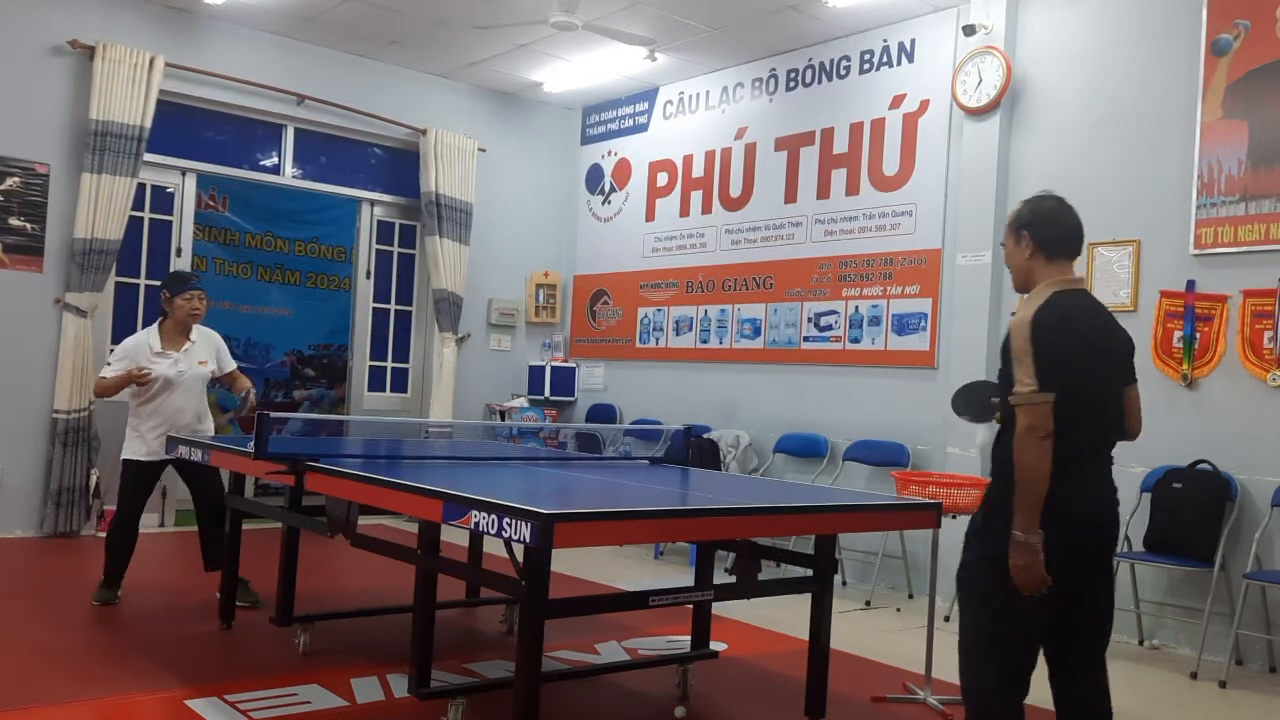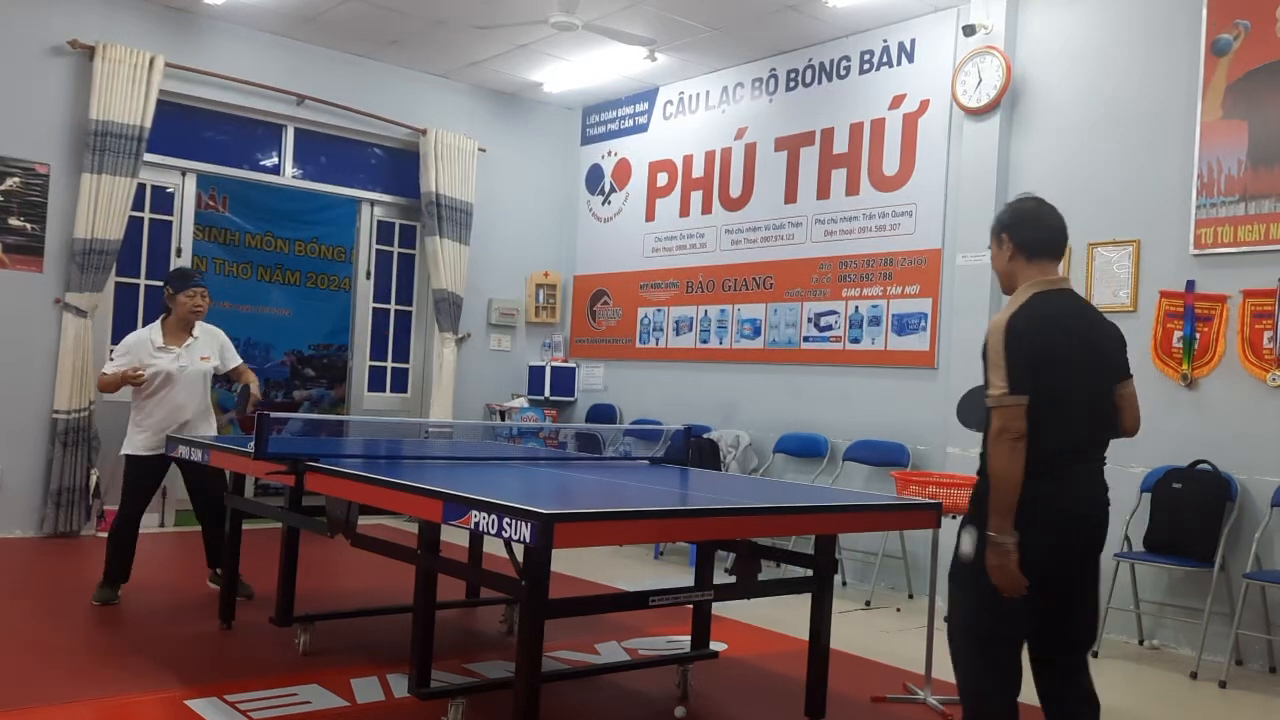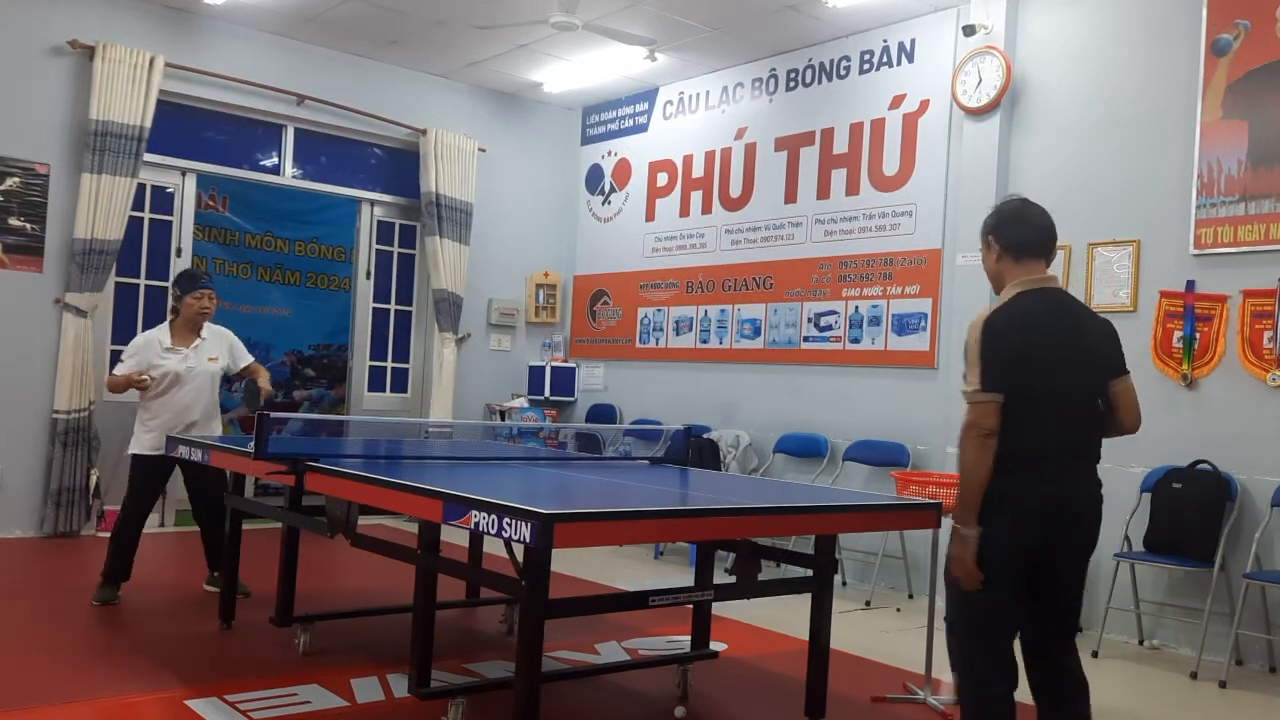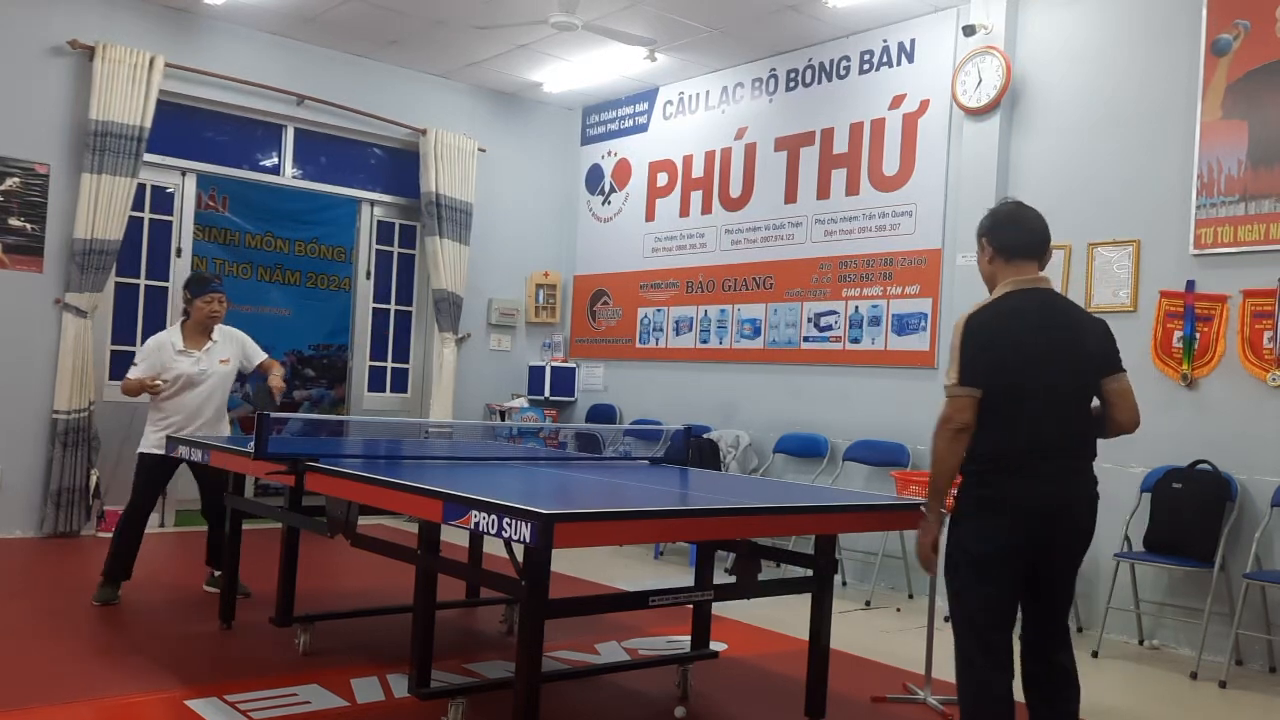
dt=0.1s
person 1, frame 1
left shoulder: (1035, 318)
right shoulder: (1108, 325)
left elbow: (1034, 433)
right elbow: (1128, 424)
left wrist: (1025, 535)
left hip: (1037, 519)
right hip: (1094, 514)
left knee: (991, 663)
right knee: (1081, 666)
person 1, frame 2
left shoulder: (1013, 323)
right shoulder: (1102, 328)
left elbow: (1008, 434)
right elbow: (1126, 421)
left wrist: (999, 536)
left hip: (1025, 517)
right hip: (1084, 511)
left knee: (985, 657)
right knee: (1066, 663)
person 1, frame 3
left shoulder: (996, 323)
right shoulder: (1095, 326)
left elbow: (981, 431)
right elbow: (1126, 418)
left wrist: (965, 528)
left hip: (1011, 513)
right hip: (1076, 508)
left knee: (982, 655)
right knee: (1055, 650)
person 1, frame 4
left shoulder: (981, 325)
right shoulder: (1090, 327)
left elbow: (957, 427)
right elbow: (1124, 418)
left wrist: (931, 514)
left hip: (993, 509)
right hip: (1069, 506)
left knee: (984, 650)
right knee: (1050, 642)
person 2, frame 1
left shoulder: (211, 341)
right shoulder: (136, 345)
left elbow: (233, 378)
right elbow: (100, 389)
left wrist: (248, 389)
right wrist: (127, 378)
right hip: (145, 446)
left knee: (216, 508)
right knee: (126, 516)
right ankle: (110, 581)
person 2, frame 2
left shoulder: (214, 338)
right shoulder: (138, 342)
left elbow: (241, 371)
right elbow: (103, 384)
left wrist: (252, 384)
right wrist: (123, 378)
left hip: (200, 440)
right hip: (148, 443)
left knee: (216, 507)
right knee: (130, 512)
left ankle: (223, 572)
right ankle: (111, 580)
person 2, frame 3
left shoulder: (223, 339)
right shoulder: (147, 342)
left elbow: (254, 369)
right elbow: (112, 384)
left wrist: (263, 381)
right wrist: (130, 381)
left hip: (205, 441)
right hip: (154, 443)
left knee: (215, 510)
right knee: (134, 512)
left ankle: (218, 573)
right ankle: (111, 579)
person 2, frame 4
left shoulder: (234, 340)
right shoulder: (159, 344)
left elbow: (270, 365)
right elbow: (127, 387)
left wrist: (276, 376)
right wrist: (143, 385)
left hip: (212, 441)
right hip: (162, 441)
left knee: (221, 509)
right knee: (138, 508)
left ankle: (218, 573)
right ankle: (112, 578)
